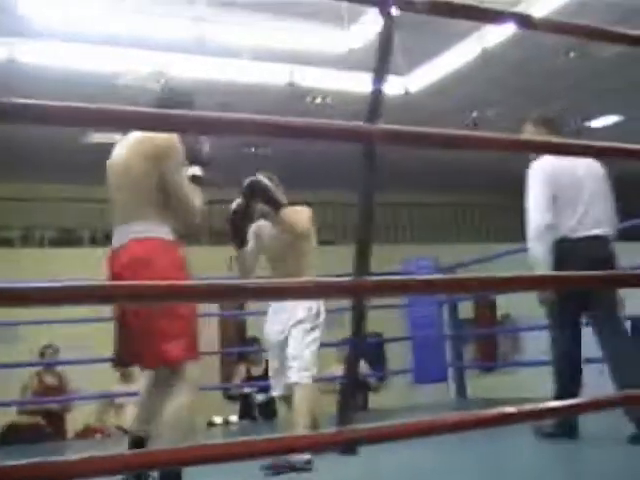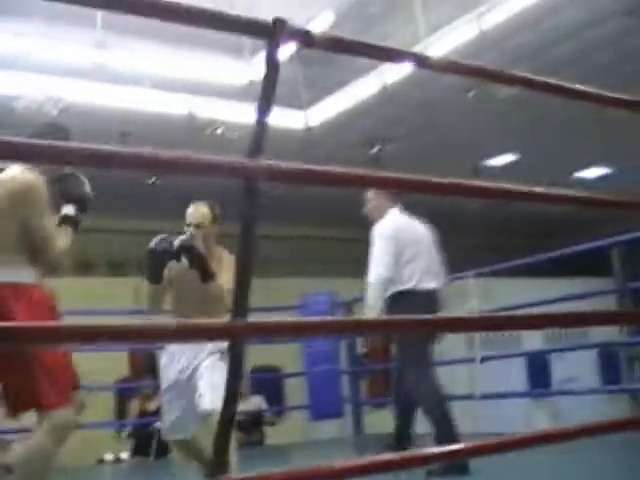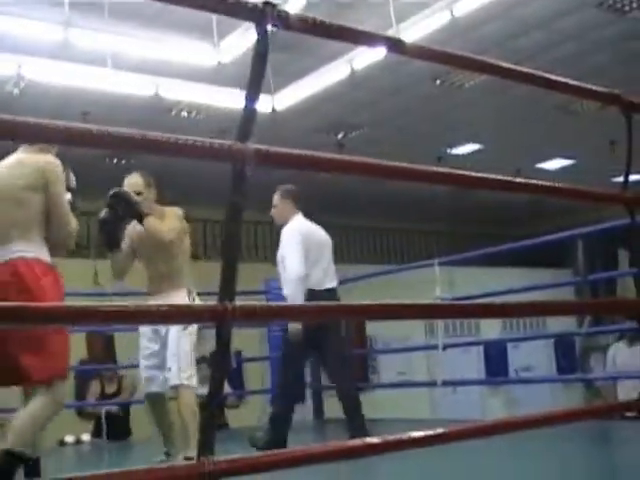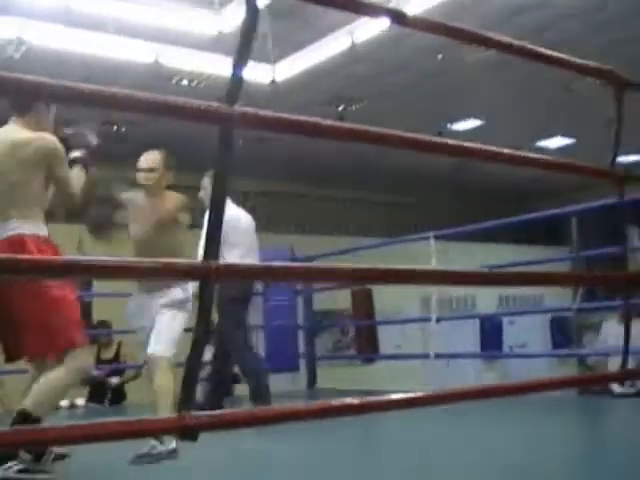
dt=0.7s
person 1, frame 1
left shoulder: (123, 148)
right shoulder: (166, 141)
right elbow: (190, 216)
right wrist: (195, 170)
left hip: (125, 257)
right hip: (153, 256)
left knee: (163, 372)
right knee: (183, 375)
person 1, frame 2
right shoulder: (28, 183)
left elbow: (45, 260)
right elbow: (49, 258)
left wrist: (68, 213)
right wrist: (70, 210)
left knee: (65, 404)
right knee: (60, 419)
person 1, frame 3
right shoulder: (47, 165)
right elbow: (65, 238)
right wrist: (66, 196)
right hip: (29, 274)
left knee: (36, 389)
right knee: (51, 390)
person 1, frame 4
right shoulder: (44, 143)
right elbow: (74, 195)
right wrist: (79, 158)
left knee: (49, 357)
right knee: (78, 360)
left ankle: (32, 448)
person 2, frame 1
left shoulder: (300, 214)
right shoulder: (257, 229)
left elbow: (300, 230)
right elbow: (246, 273)
left wrist: (275, 204)
right wrist: (239, 238)
left hip: (304, 305)
right hip: (277, 306)
left knee: (299, 376)
right knee: (283, 385)
left ankle: (299, 451)
person 2, frame 2
left shoulder: (225, 260)
right shoulder: (172, 254)
left elbow: (223, 303)
right elbow: (154, 306)
left wrist: (203, 268)
right wrist: (154, 272)
left hip: (210, 346)
right hip: (176, 348)
left knee: (211, 409)
right knee: (175, 432)
person 2, frame 3
left shoulder: (173, 214)
right shoulder: (131, 229)
left elbow: (166, 237)
right elbow: (119, 273)
left wrist: (138, 212)
right wrist: (110, 238)
left hip: (178, 302)
right hip: (152, 307)
left knee: (181, 379)
right knee: (152, 388)
left ankle: (192, 456)
right ankle: (170, 452)
person 2, frame 4
left shoulder: (176, 202)
right shoulder: (136, 202)
left hip: (174, 293)
right hip: (144, 295)
left knee: (158, 358)
right knee: (157, 362)
left ankle: (166, 438)
person 3, frame 1
left shoulder: (542, 167)
right shoulder: (594, 164)
left elbow: (539, 223)
right elbow: (609, 215)
left wrist: (543, 272)
left hip: (569, 253)
right hip: (601, 250)
left knee: (565, 339)
right knee: (613, 335)
left ankle: (564, 419)
person 3, frame 2
left shoulder: (384, 227)
right shoulder: (423, 227)
left elbow: (379, 275)
right elbow: (439, 271)
left wrist: (372, 315)
right wrist: (434, 313)
left hip: (405, 305)
right hip: (428, 302)
left knee: (419, 378)
right knee: (405, 374)
left ankle: (451, 449)
right ankle: (401, 442)
person 3, frame 3
left shoulder: (292, 231)
right shoulder: (319, 231)
left elbow: (296, 273)
left hip: (309, 304)
right hip: (329, 301)
left knee: (289, 372)
right knee: (339, 370)
left ankle: (275, 436)
right ankle: (358, 432)
person 3, frame 4
right shoulder: (244, 215)
left elbow: (207, 253)
right elbow: (253, 254)
left hip: (228, 282)
right hip: (245, 280)
left knee: (238, 344)
right knee: (223, 342)
left ankle: (262, 401)
right ankle: (213, 401)
